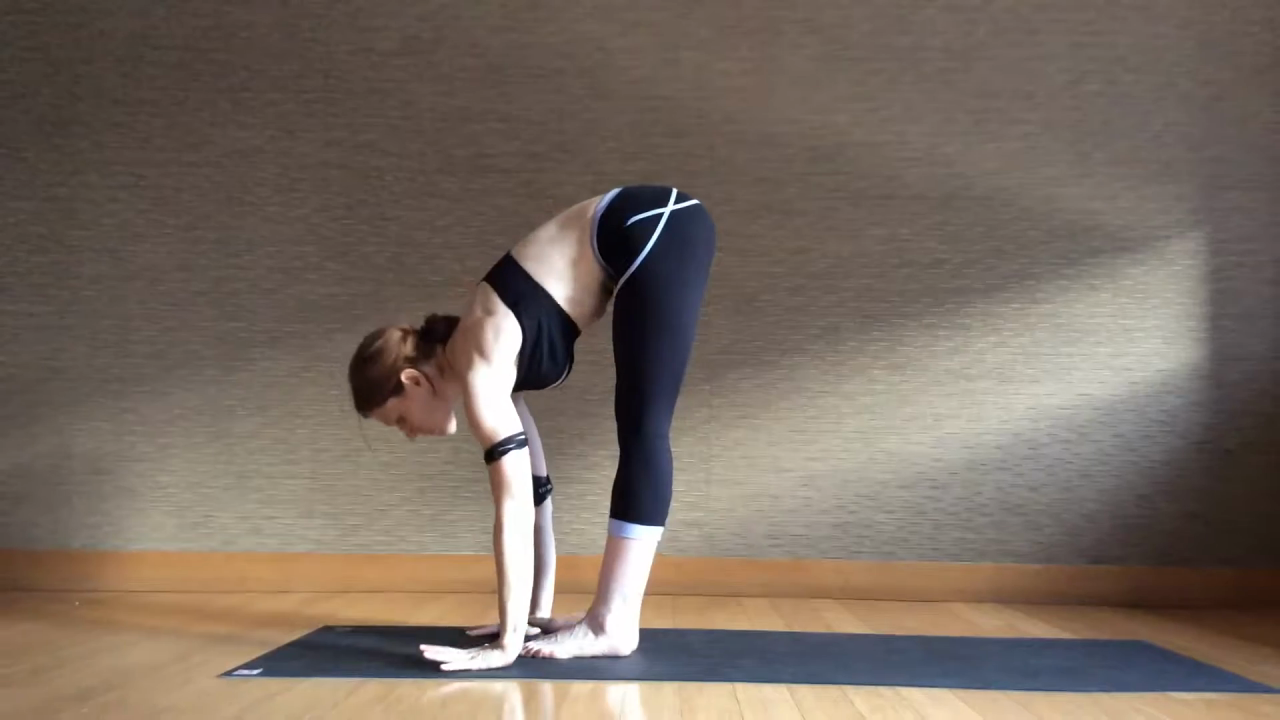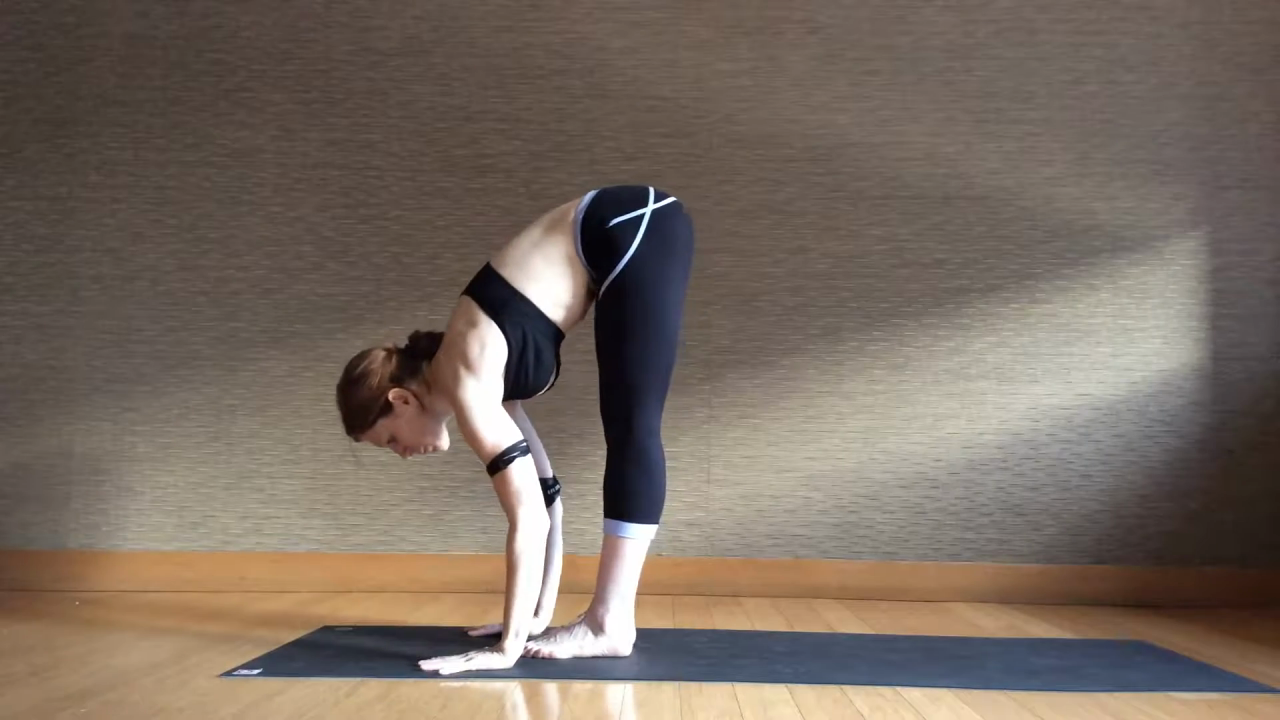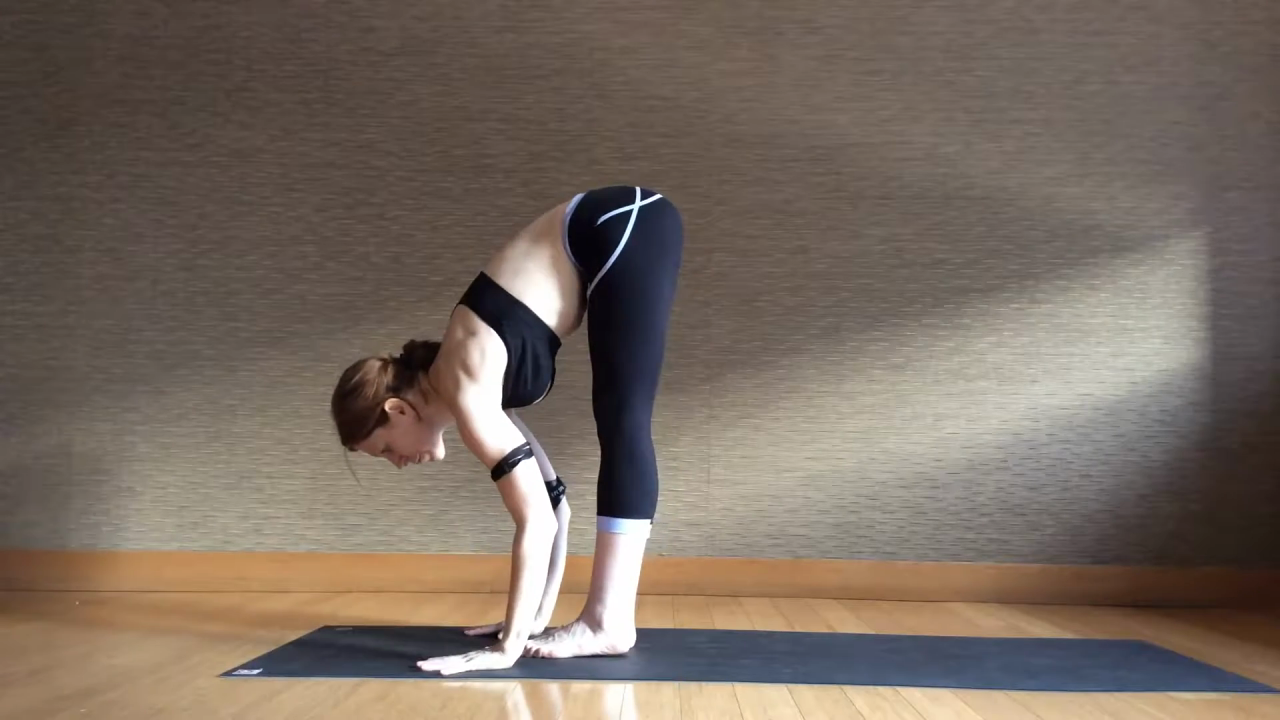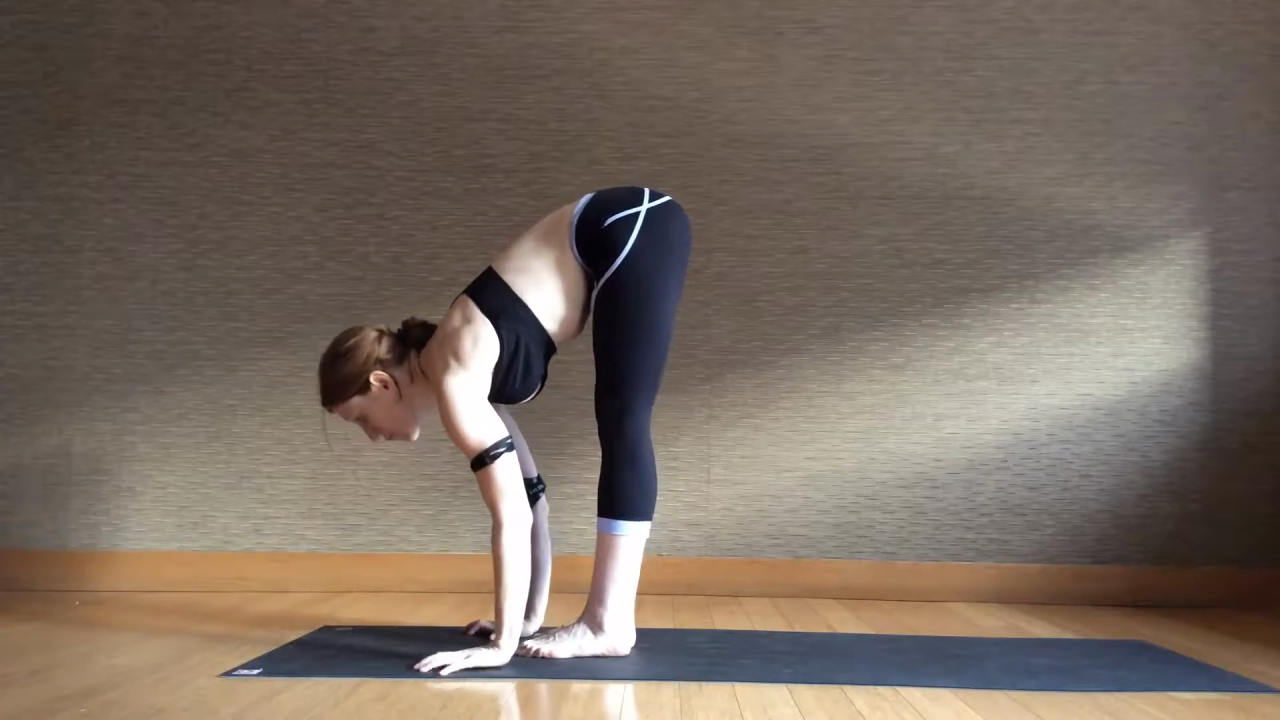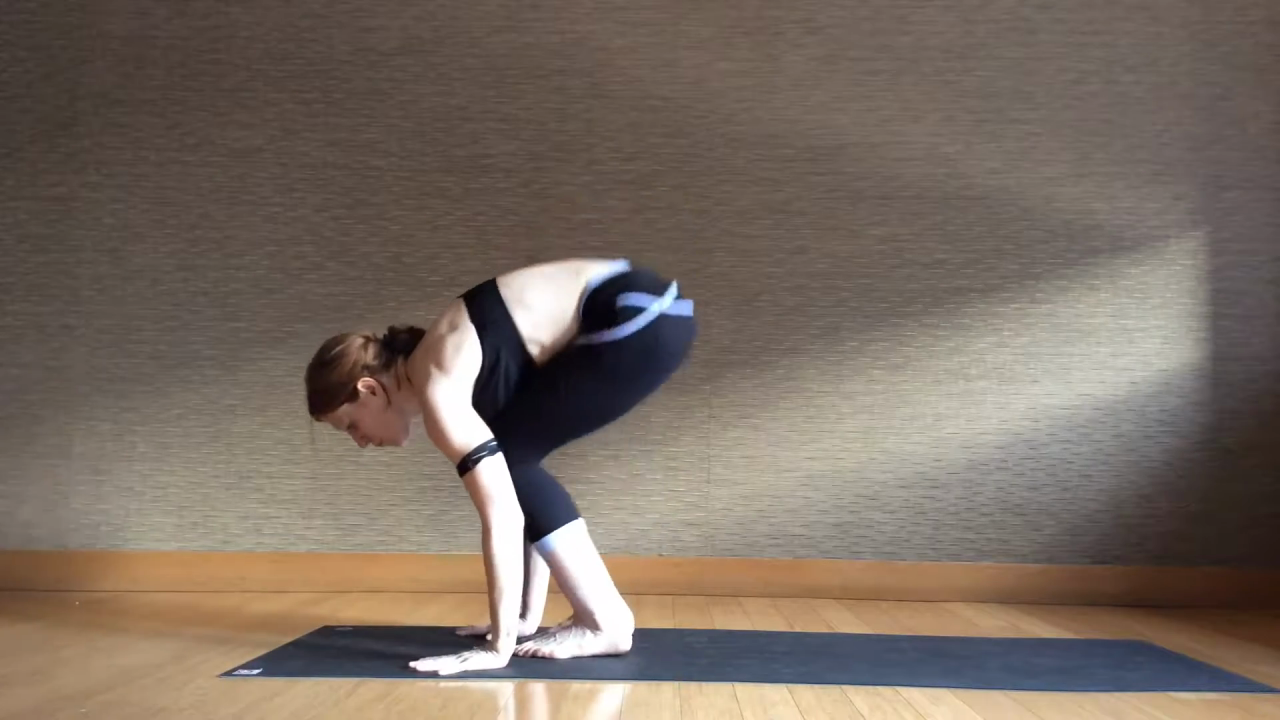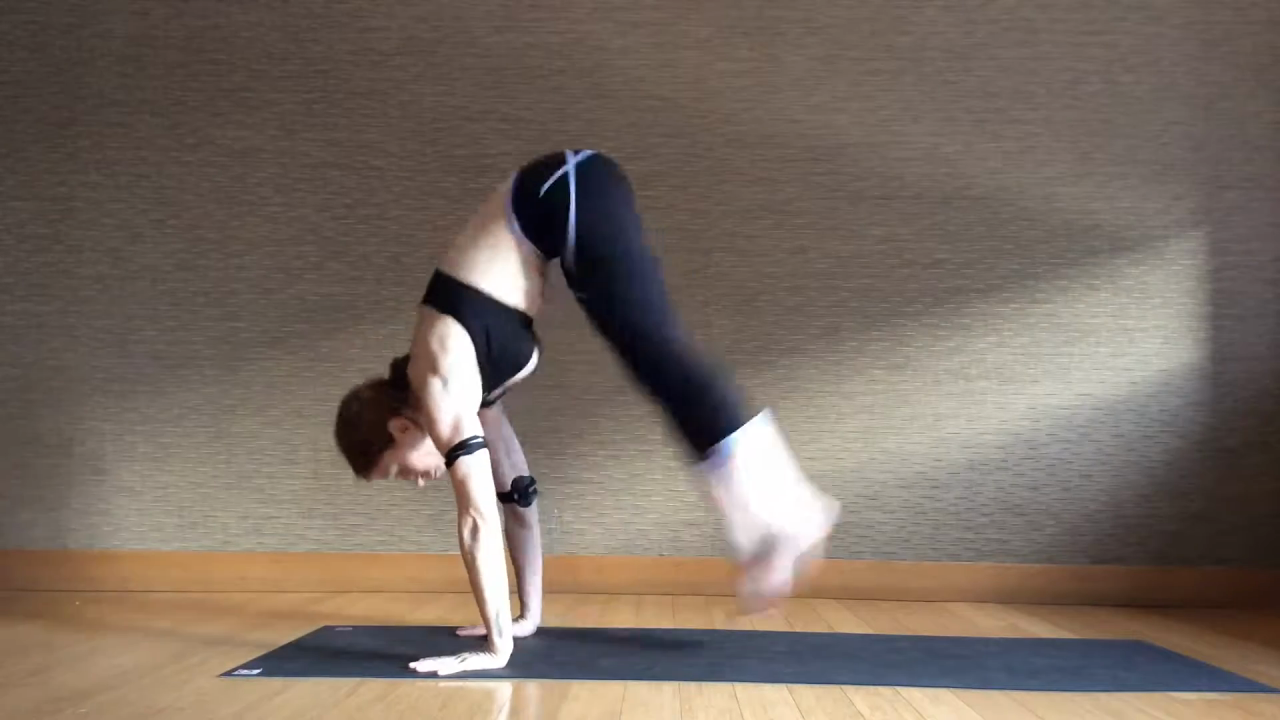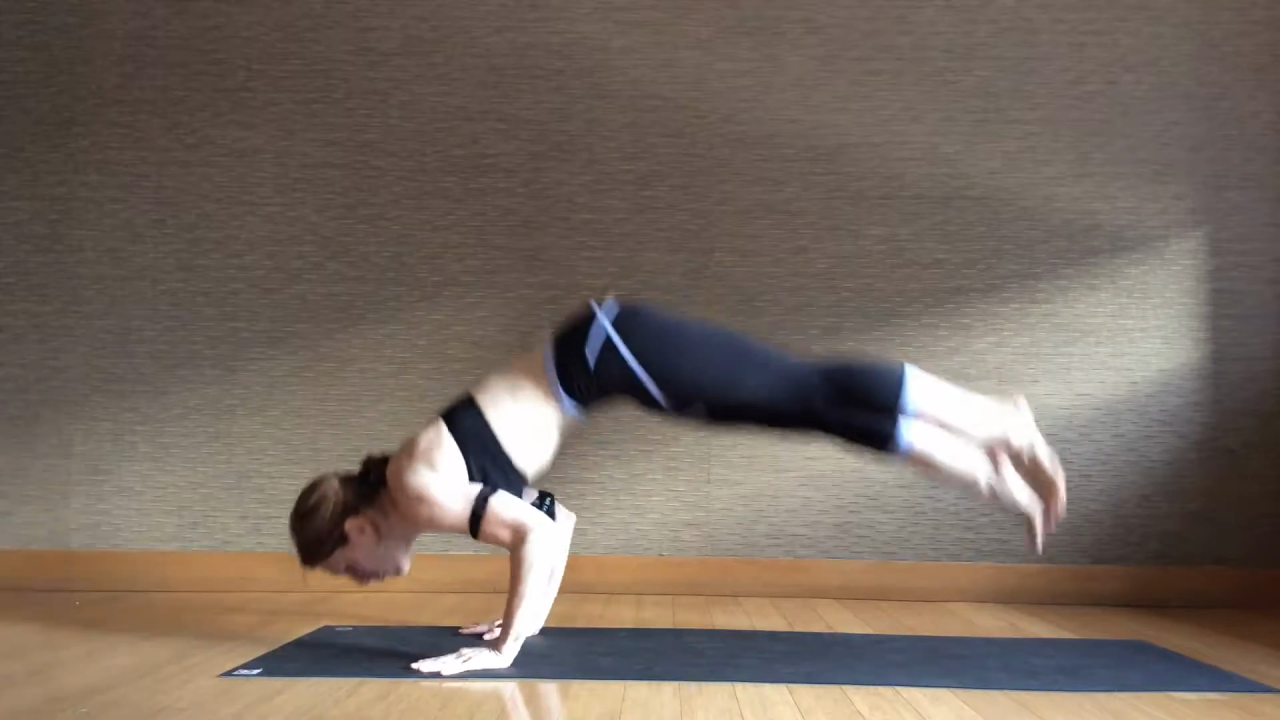
dt=0.4s
person 1, frame 1
left shoulder: (478, 371)
right shoulder: (492, 362)
left elbow: (514, 511)
right elbow: (534, 489)
left wrist: (509, 643)
right wrist: (538, 611)
left hip: (659, 230)
right hip: (653, 229)
left knee: (643, 431)
right knee: (639, 432)
left ankle: (610, 624)
right ankle: (614, 617)
person 1, frame 2
left shoulder: (466, 384)
right shoulder: (480, 377)
left elbow: (529, 517)
right elbow: (542, 491)
left wrist: (509, 647)
right wrist: (537, 615)
left hip: (636, 230)
right hip: (631, 231)
left knee: (632, 431)
right knee: (625, 432)
left ankle: (609, 624)
right ankle: (609, 618)
person 1, frame 3
left shoulder: (464, 393)
right shoulder: (470, 382)
left elbow: (537, 521)
right elbow: (549, 497)
left wrist: (509, 647)
right wrist: (535, 617)
left hip: (626, 228)
right hip: (618, 230)
left knee: (622, 426)
right knee: (619, 427)
left ankle: (608, 623)
right ankle: (609, 617)
person 1, frame 4
left shoulder: (453, 380)
right shoulder: (466, 374)
left elbow: (512, 517)
right elbow: (527, 492)
left wrist: (504, 645)
right wrist: (531, 616)
left hip: (634, 229)
right hip: (625, 232)
left knee: (623, 427)
right knee: (619, 427)
left ankle: (609, 625)
right ankle: (606, 618)
person 1, frame 5
left shoulder: (437, 385)
right shoulder: (451, 376)
left elbow: (501, 517)
right elbow: (512, 502)
left wrist: (500, 645)
right wrist: (528, 618)
left hip: (642, 312)
right hip: (637, 308)
left knee: (510, 455)
right knee: (515, 455)
left ankle: (605, 622)
right ankle: (599, 615)
person 1, frame 6
left shoulder: (437, 390)
right shoulder: (466, 382)
left elbow: (478, 518)
right elbow: (516, 494)
left wrist: (497, 646)
right wrist: (526, 614)
right knee: (654, 363)
left ankle: (785, 509)
person 1, frame 7
left shoulder: (416, 490)
right shoulder: (437, 476)
left elbow: (538, 532)
right elbow: (555, 522)
left wrist: (505, 645)
right wrist: (522, 620)
left hip: (603, 348)
right hip: (599, 348)
left knee: (814, 394)
right knee: (816, 405)
left ankle: (992, 431)
right ankle: (991, 469)
